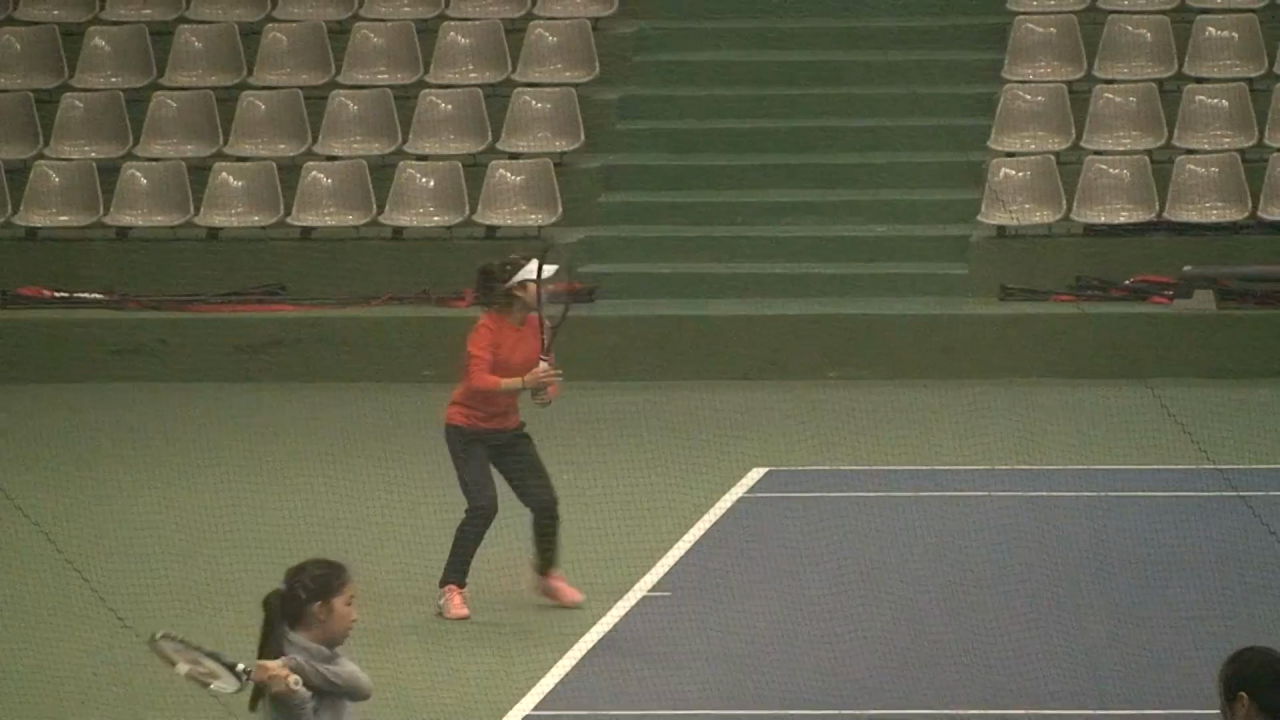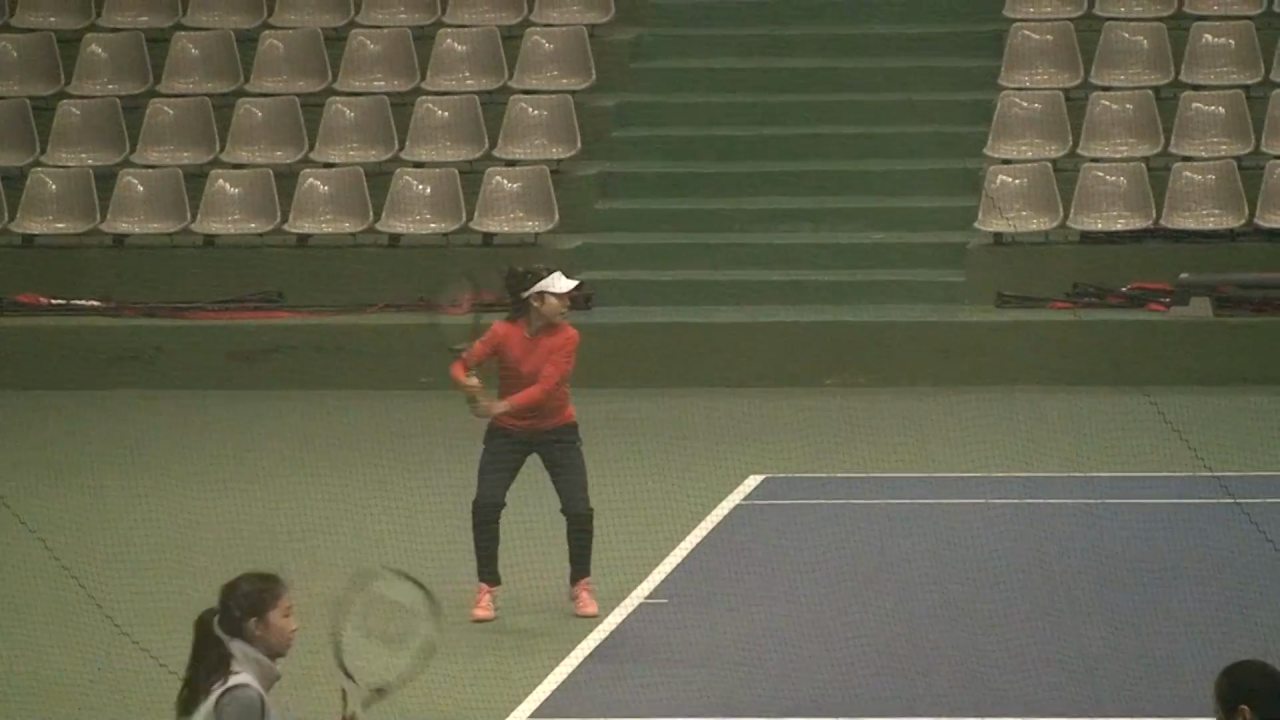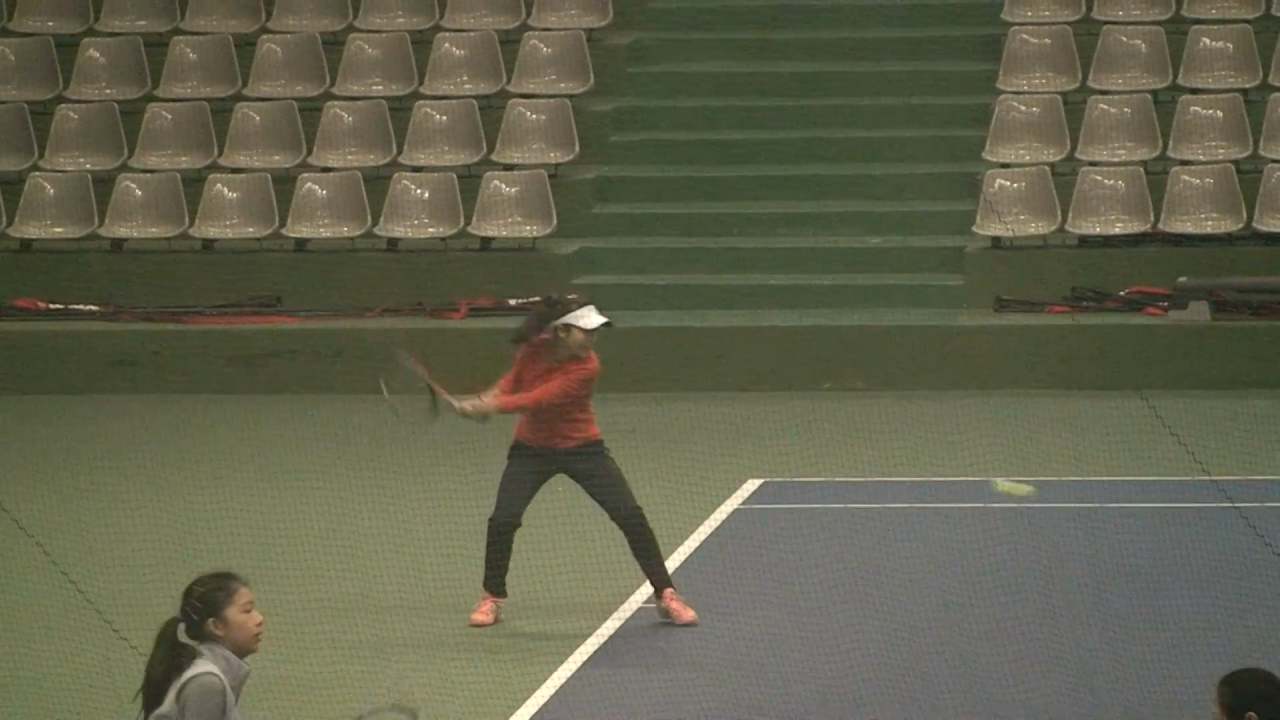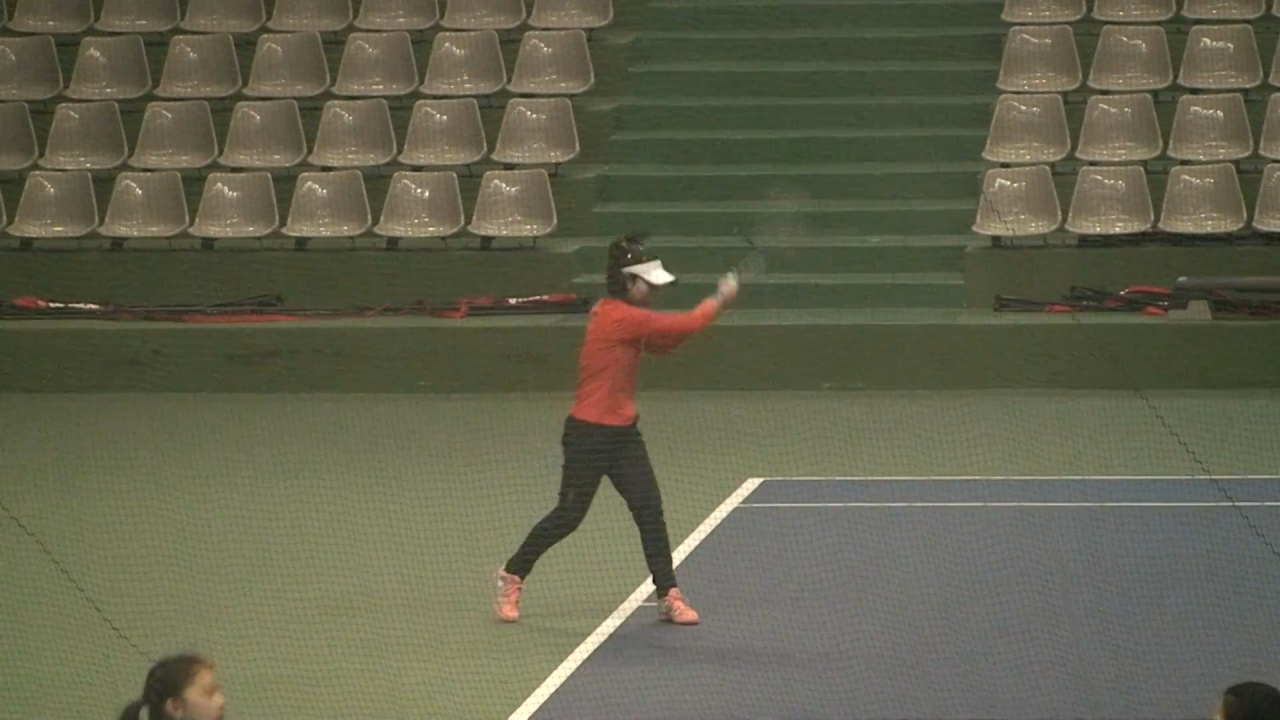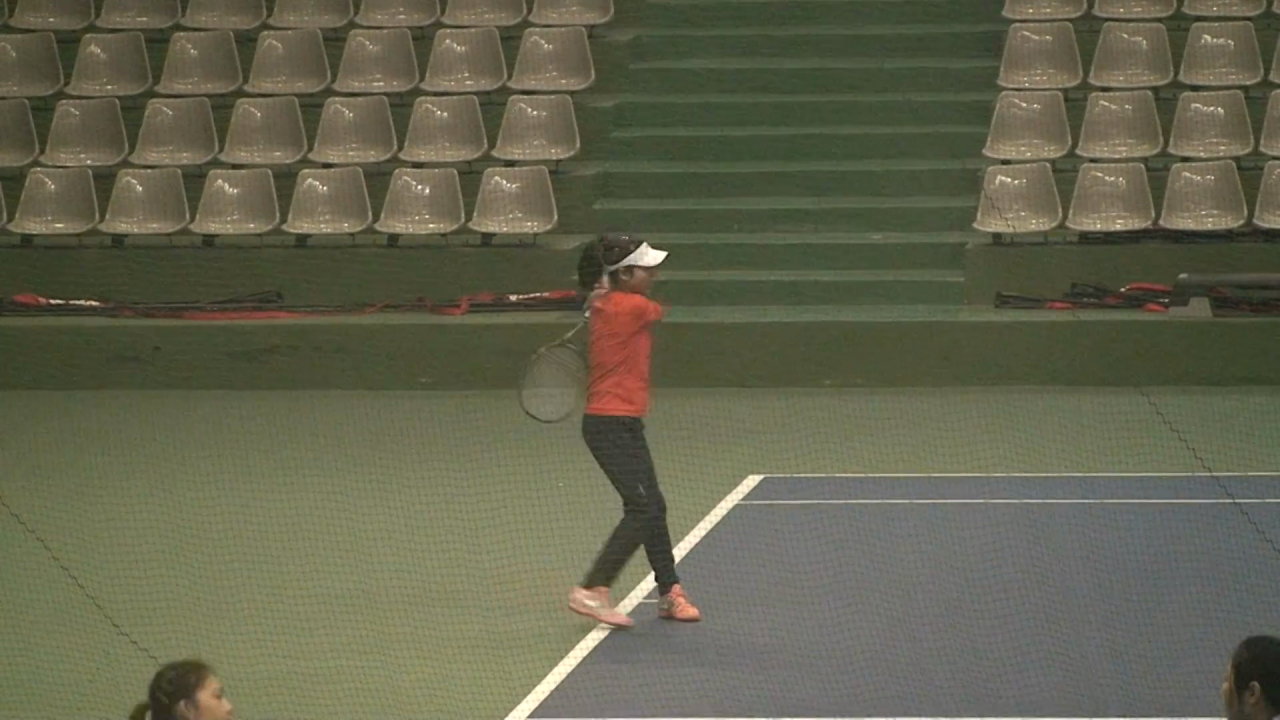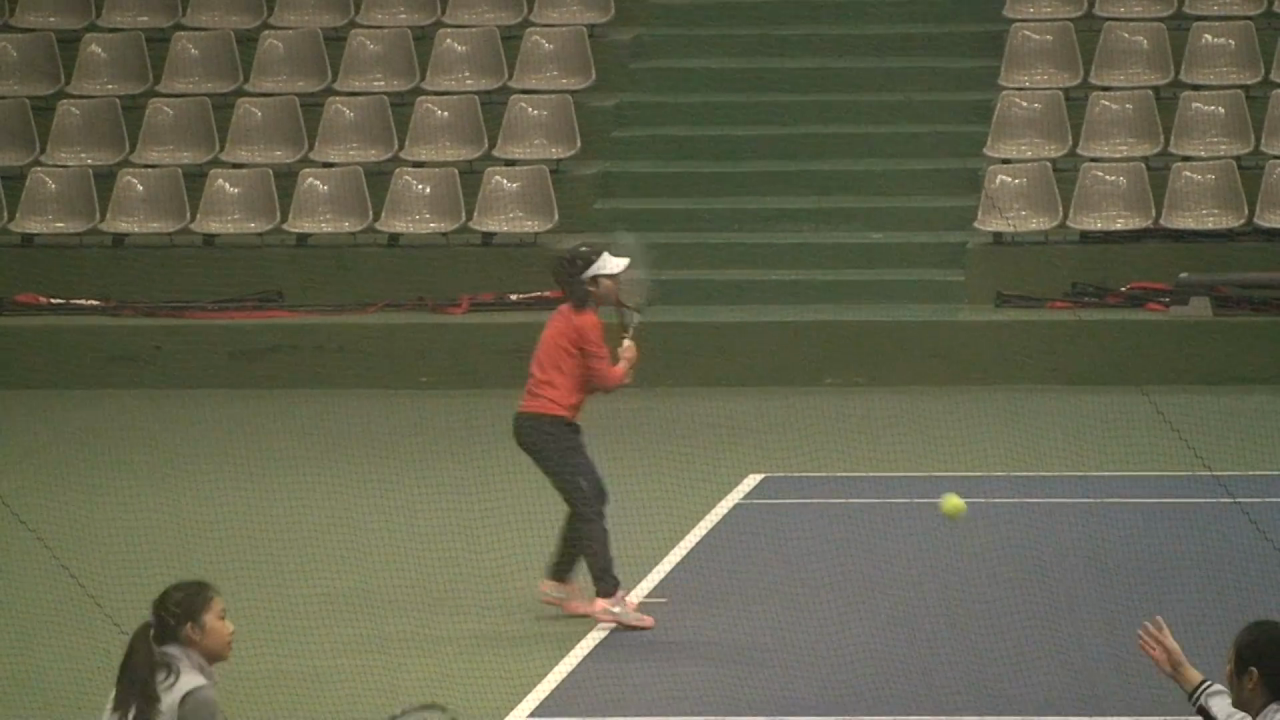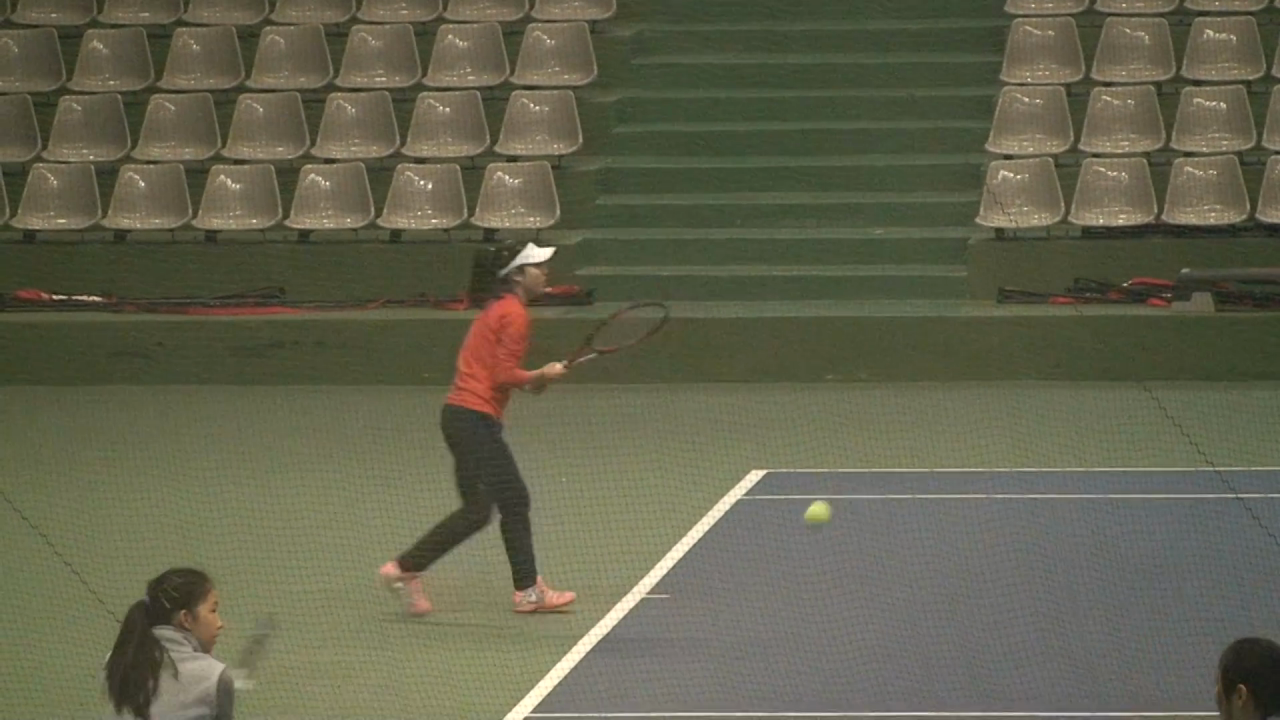
dt=0.3s
person 1, frame 1
left shoulder: (534, 325)
right shoulder: (487, 328)
left elbow: (536, 373)
right elbow: (477, 382)
left wrist: (544, 388)
right wrist: (523, 382)
left hip: (509, 429)
right hip: (468, 430)
left knee: (546, 503)
right knee: (484, 507)
left ankle: (548, 575)
right ankle: (451, 589)
person 1, frame 2
left shoulder: (567, 338)
right shoulder: (503, 331)
left elbow: (543, 389)
right elbow: (463, 364)
left wrist: (502, 406)
right wrist: (466, 382)
left hip: (557, 431)
right hip: (507, 431)
left knee: (578, 509)
right knee: (486, 504)
left ankle: (580, 585)
right ankle: (488, 587)
person 1, frame 3
left shoulder: (587, 367)
right shoulder: (533, 348)
left elbow: (536, 400)
right elbow: (515, 377)
left wrist: (490, 406)
right wrist: (491, 394)
left hip: (582, 448)
right hip: (531, 448)
left knee: (630, 516)
right knee: (503, 520)
left ankle: (665, 595)
right ankle: (492, 596)
person 1, frame 4
left shoulder: (630, 316)
right shoulder: (616, 317)
left elbow: (671, 338)
right elbow: (687, 324)
right wrist: (721, 298)
left hip: (621, 430)
right hip: (588, 433)
left knee: (650, 511)
right knee: (568, 515)
left ankle: (669, 596)
right ankle: (512, 576)
person 1, frame 5
left shoulder: (605, 306)
right shoulder: (632, 308)
right elbow: (656, 310)
left hip: (608, 423)
right hip: (612, 426)
left knee: (653, 508)
right knee: (644, 512)
left ankle: (669, 591)
right ankle: (590, 592)
person 1, frame 6
left shoulder: (569, 314)
right shoulder: (587, 322)
right elbow: (605, 380)
left wrist: (614, 363)
right wrist: (626, 359)
left hip: (538, 423)
right hip: (549, 425)
left knee: (589, 502)
right knee: (591, 505)
left ankle: (560, 583)
right ankle: (608, 599)
person 1, frame 7
left shoulder: (500, 309)
right shoulder: (515, 315)
right elbow: (505, 374)
left wrist: (530, 379)
right wrist: (543, 375)
left hip: (474, 418)
right hip: (472, 419)
left knee: (516, 500)
right knee: (477, 510)
left ankle: (529, 590)
right ankle: (403, 570)
